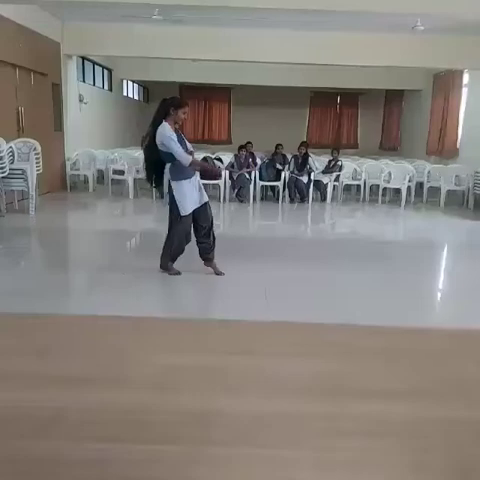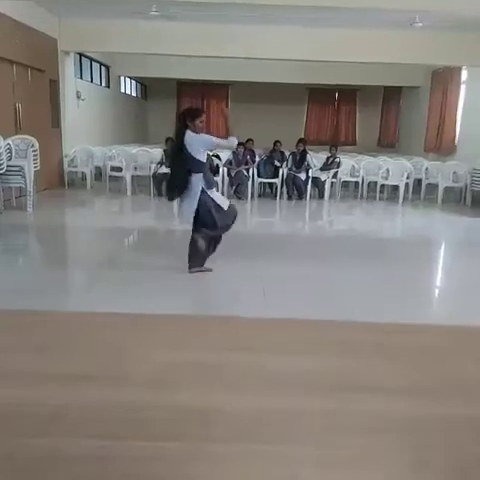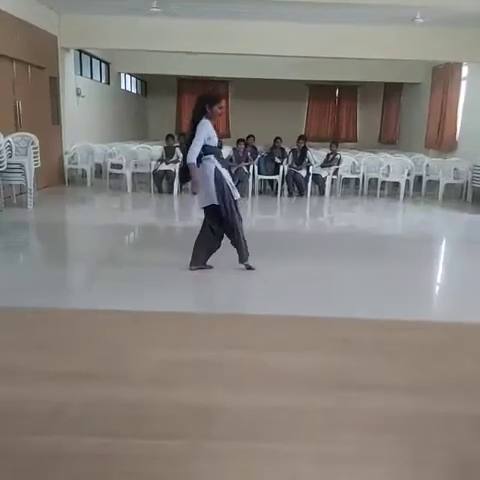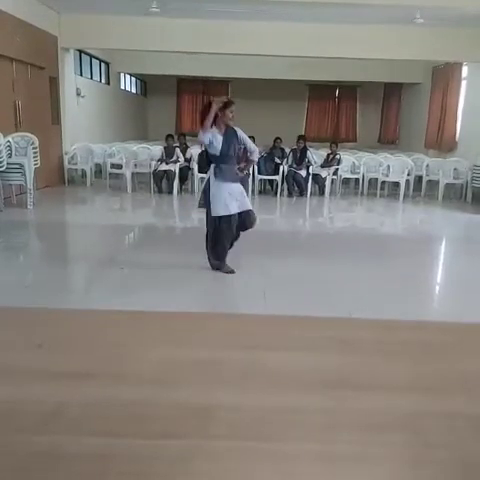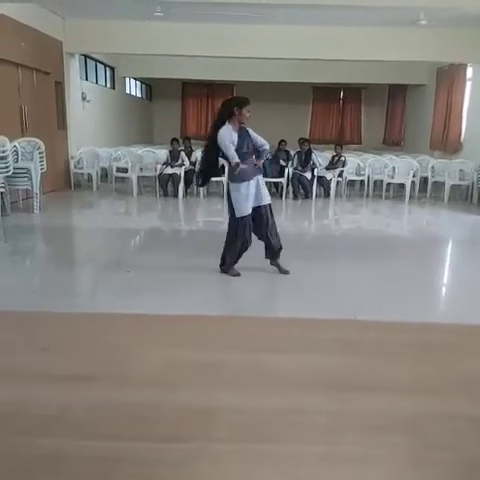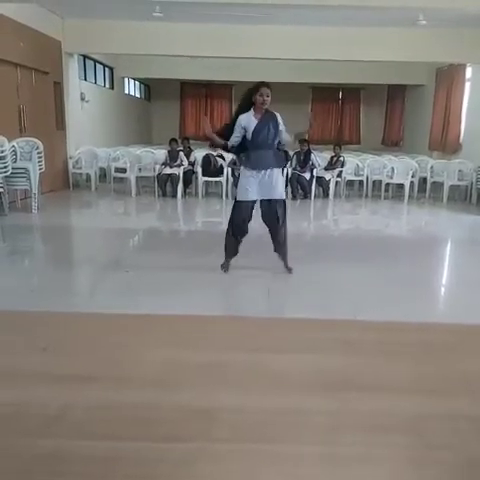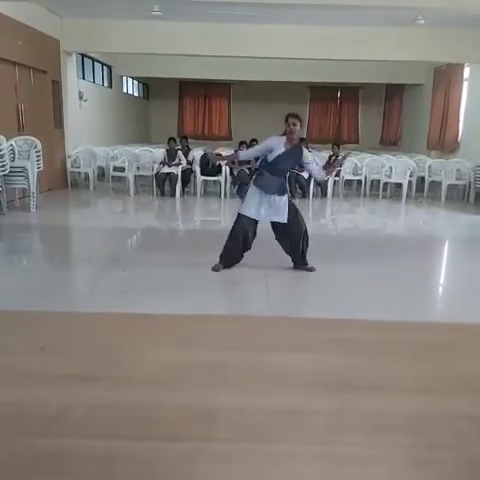
dt=0.5s
person 1, frame 1
left shoulder: (175, 130)
right shoulder: (164, 132)
left elbow: (189, 149)
right elbow: (183, 158)
left wrist: (194, 163)
right wrist: (208, 166)
left hip: (191, 179)
right hip: (179, 182)
left knee: (204, 219)
right knee: (182, 225)
left ankle: (209, 259)
right ankle: (166, 262)
person 1, frame 2
left shoulder: (185, 138)
right shoulder: (199, 139)
right elbow: (230, 143)
right wrist: (227, 126)
left hip: (192, 187)
right hip: (200, 188)
left knee: (203, 224)
right knee: (229, 214)
left ankle: (196, 264)
right ankle: (203, 236)
person 1, frame 3
left shoulder: (207, 125)
right shoulder: (205, 126)
right elbow: (191, 155)
right wrist: (194, 180)
left hip: (213, 173)
right hip: (214, 172)
left knee: (214, 220)
right knee: (231, 217)
left ankle: (198, 261)
right ankle: (243, 257)
person 1, frame 4
left shoulder: (236, 132)
right shoulder: (211, 134)
left elbow: (254, 151)
right elbow: (203, 138)
left wrist: (244, 170)
right wrist: (213, 110)
left hip: (235, 182)
right hip: (218, 183)
left knee: (248, 220)
right knee: (225, 224)
right ankle: (218, 261)
person 1, frame 5
left shoulder: (246, 131)
right shoulder: (223, 133)
left elbow: (265, 146)
right elbow: (234, 161)
left wrist: (259, 161)
right wrist: (238, 167)
left hip: (255, 179)
right hip: (239, 183)
left knee: (266, 220)
right knee: (241, 225)
left ankle: (274, 257)
right ankle: (227, 264)
person 1, frame 6
left shoulder: (276, 118)
right shoulder: (243, 119)
left elbow: (283, 139)
right elbow: (232, 143)
right wrist: (212, 136)
left hip: (272, 170)
right hip: (250, 171)
left knee: (276, 213)
right knee: (241, 214)
left ankle: (282, 254)
right ankle: (229, 255)
person 1, frame 7
left shoulder: (301, 152)
right shoulder: (274, 141)
left elbow: (318, 173)
right elbow: (247, 154)
left hip: (279, 194)
right hip: (259, 190)
left knee: (297, 227)
right knee: (242, 227)
left ankle: (300, 262)
right ankle: (225, 261)
